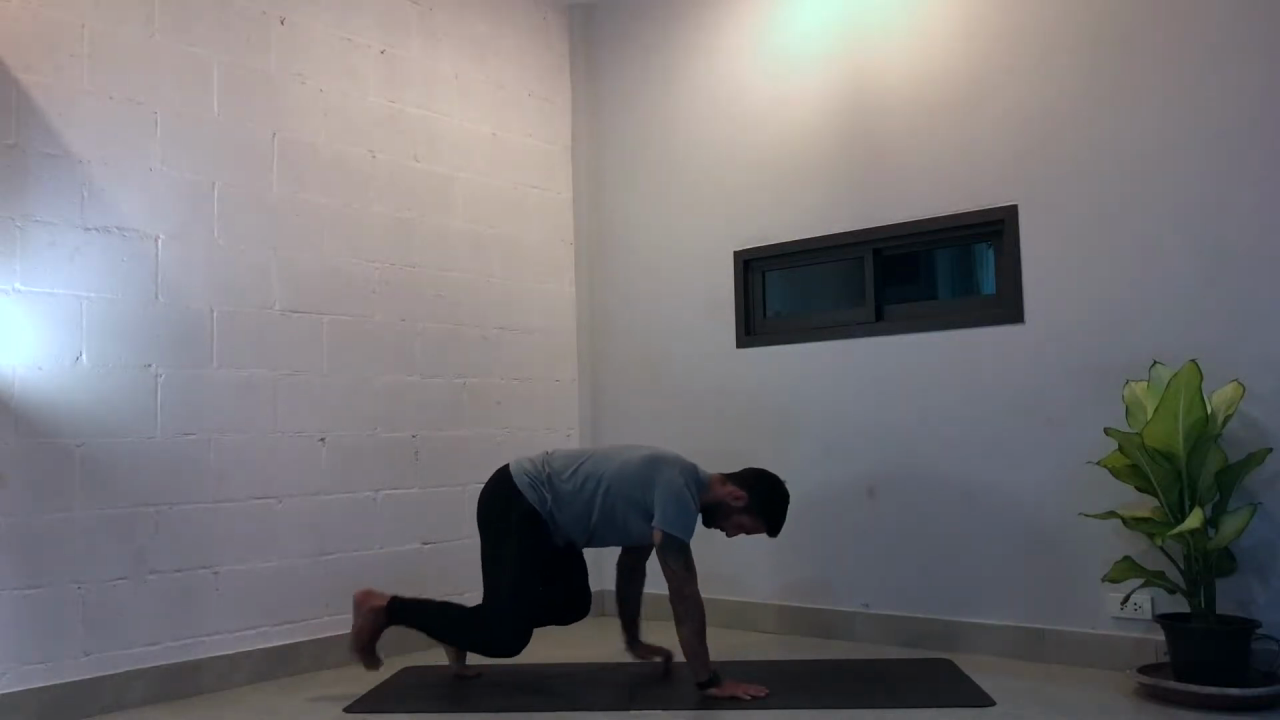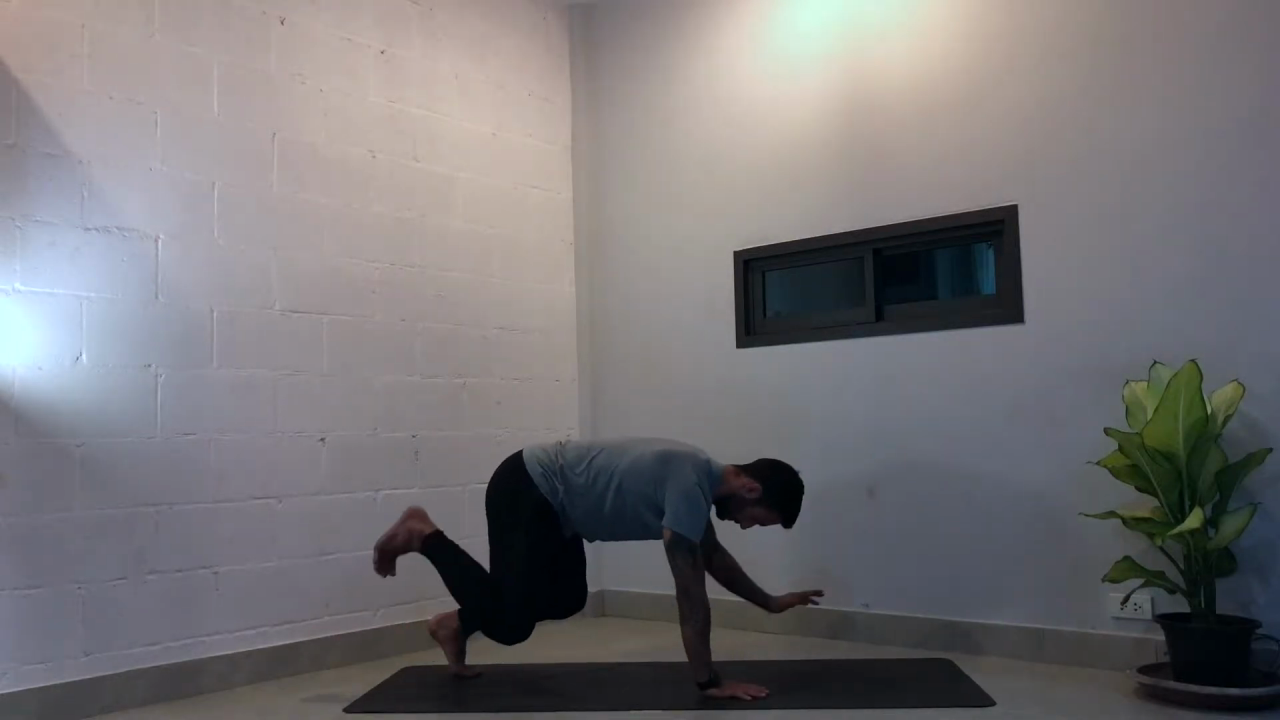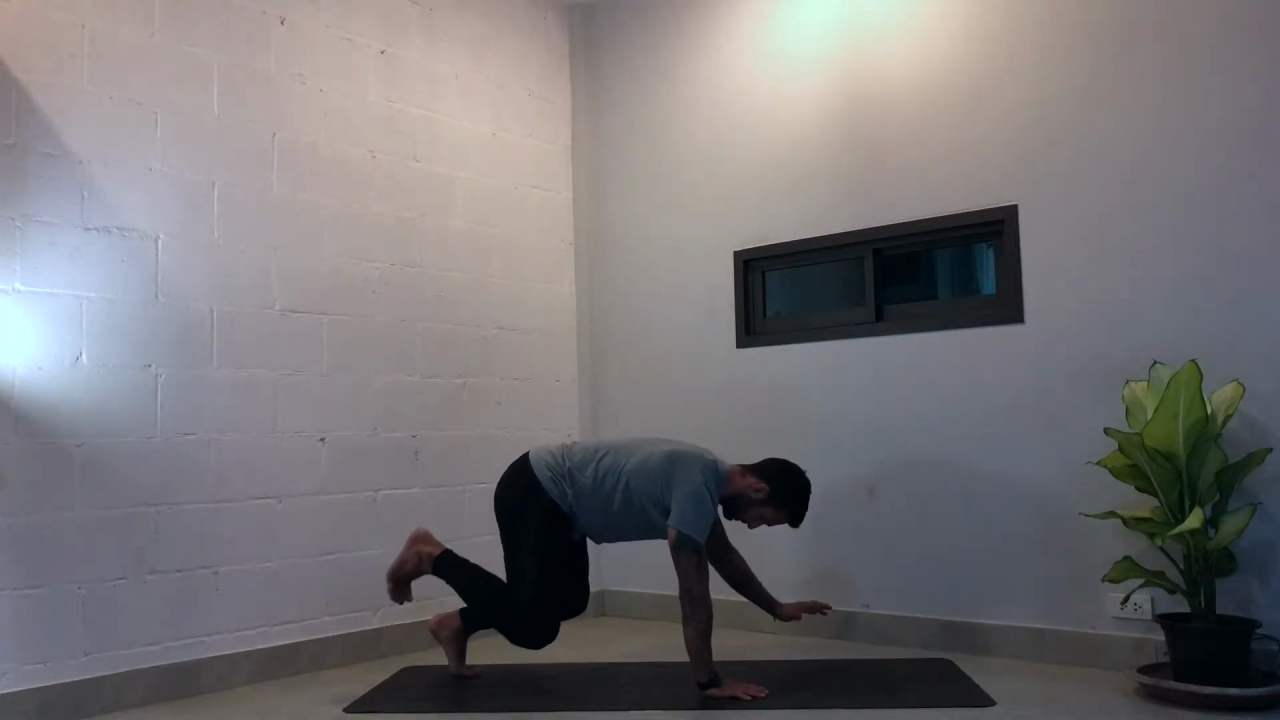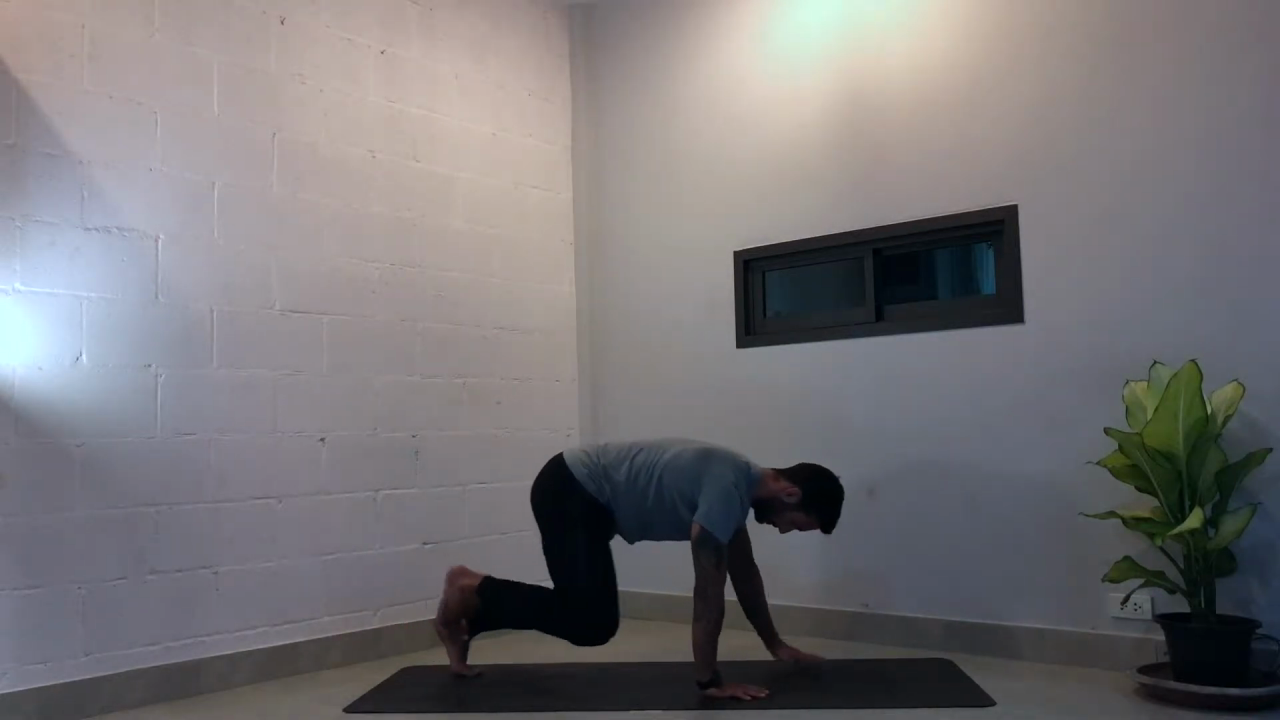
dt=0.5s
person 1, frame 1
left shoulder: (675, 487)
right shoulder: (678, 492)
left elbow: (632, 564)
right elbow: (684, 595)
left wrist: (634, 641)
right wrist: (709, 680)
left hip: (538, 508)
right hip: (516, 503)
left knee: (572, 603)
right knee: (506, 636)
left ankle: (463, 623)
right ankle: (383, 608)
person 1, frame 2
left shoulder: (698, 476)
right shoulder: (690, 486)
left elbow: (712, 555)
right elbow: (691, 592)
left wrist: (770, 602)
right wrist: (708, 681)
left hip: (548, 496)
right hip: (526, 490)
left knee: (567, 599)
right knee: (510, 623)
left ankle: (455, 624)
right ankle: (423, 534)
person 1, frame 3
left shoulder: (705, 477)
right shoulder: (696, 487)
left elbow: (724, 556)
right elbow: (694, 593)
left wrist: (777, 609)
right wrist: (708, 680)
left hip: (552, 495)
right hip: (533, 492)
left knee: (570, 602)
right knee: (532, 627)
left ankle: (456, 624)
right ankle: (431, 556)
person 1, frame 4
left shoulder: (739, 485)
right shoulder: (728, 487)
left elbow: (743, 571)
right elbow: (709, 590)
left wrist: (775, 645)
right wrist: (708, 680)
left hip: (585, 494)
right hip: (569, 490)
left knee: (578, 606)
right knee: (594, 622)
left ankle: (464, 619)
right ankle: (473, 589)
